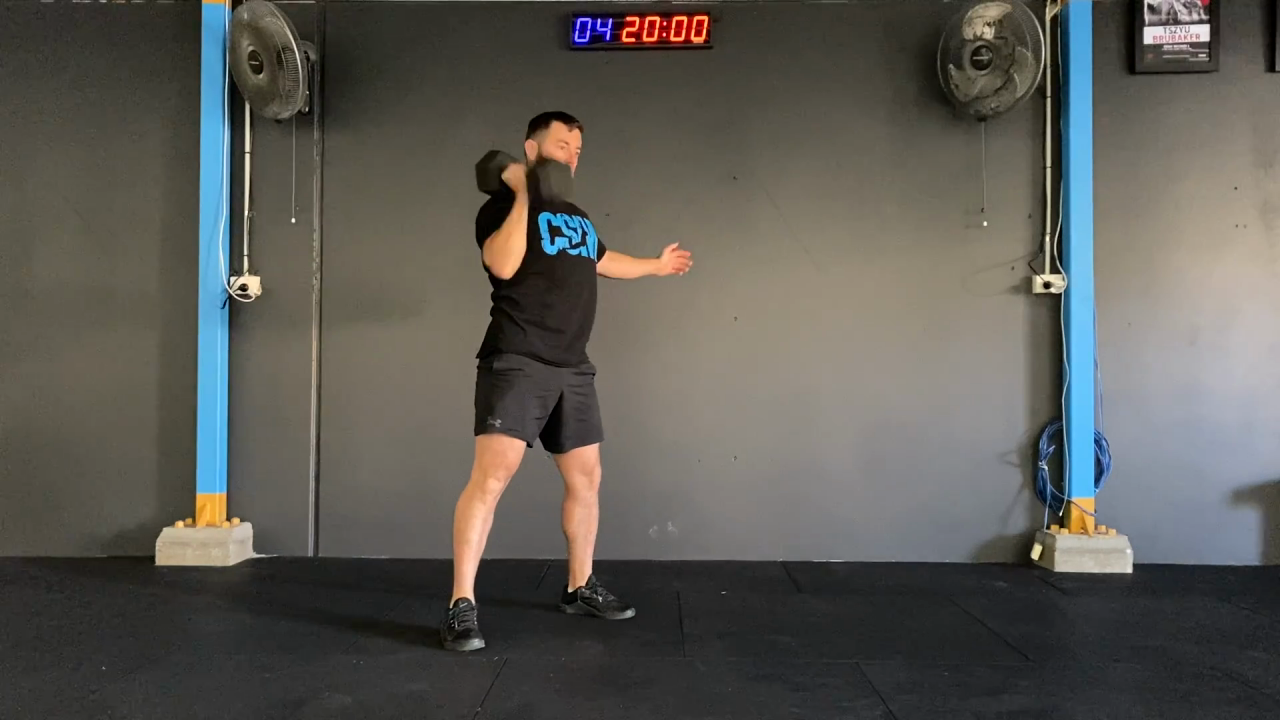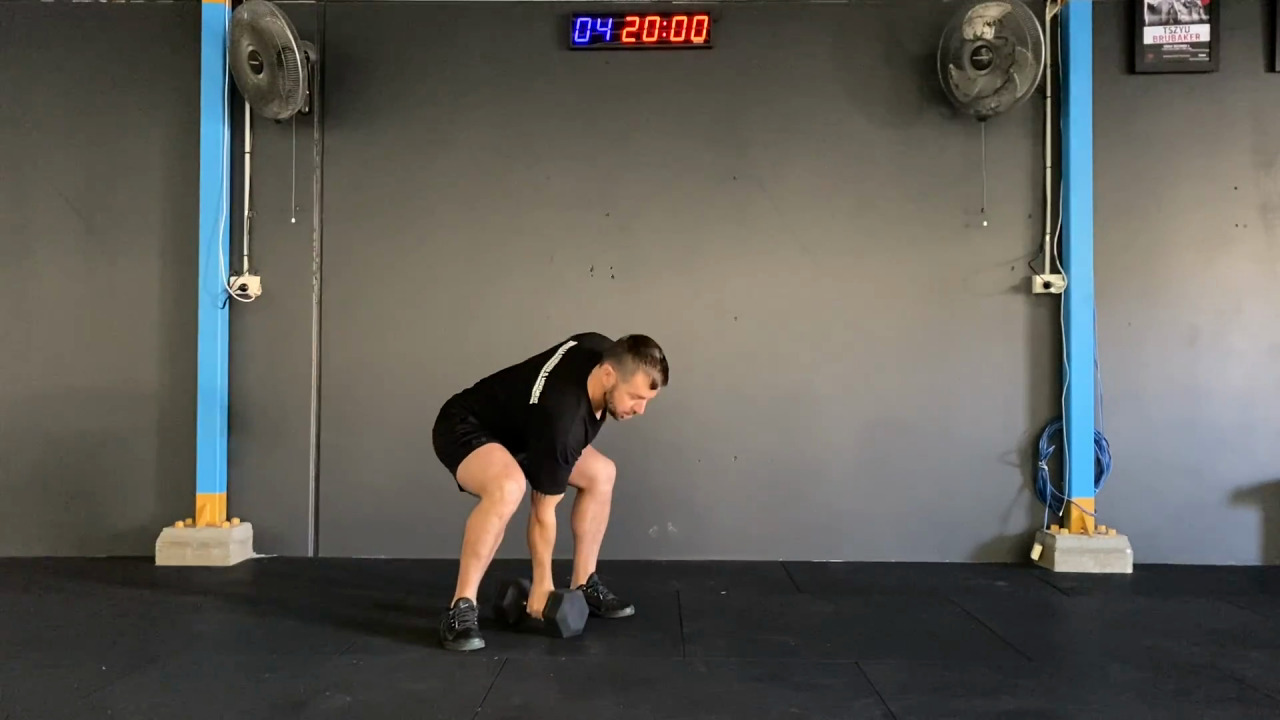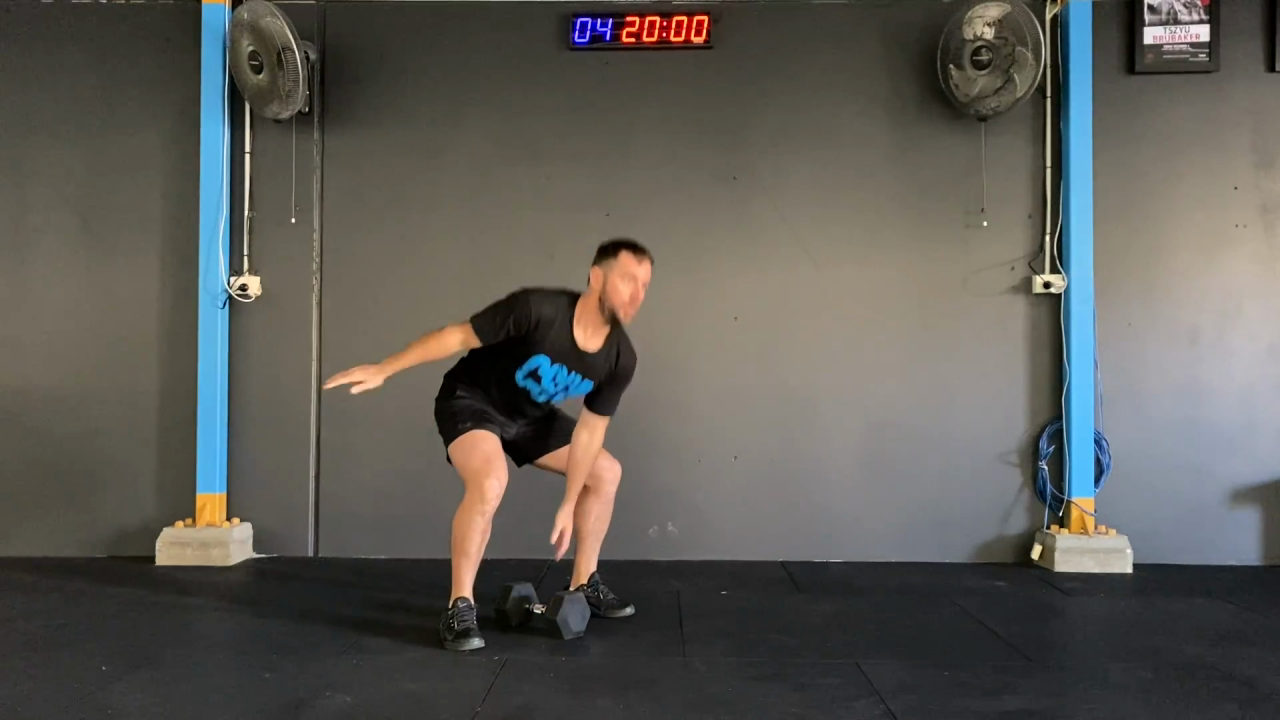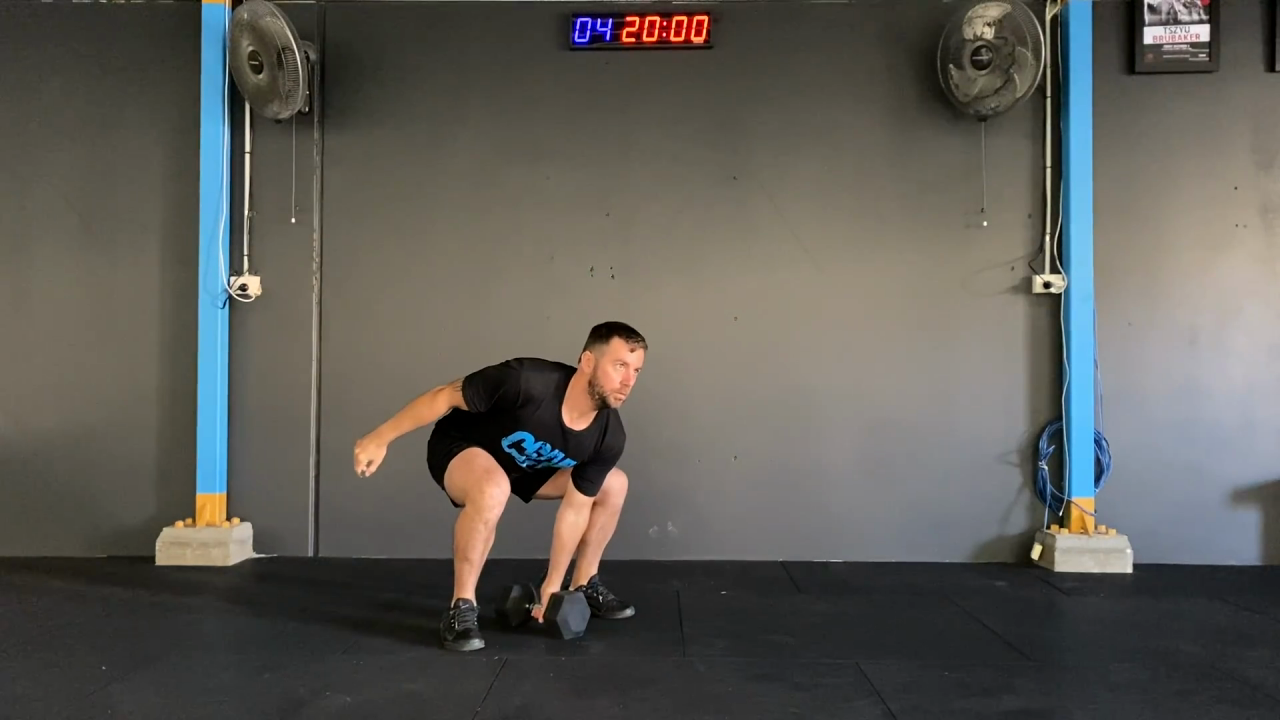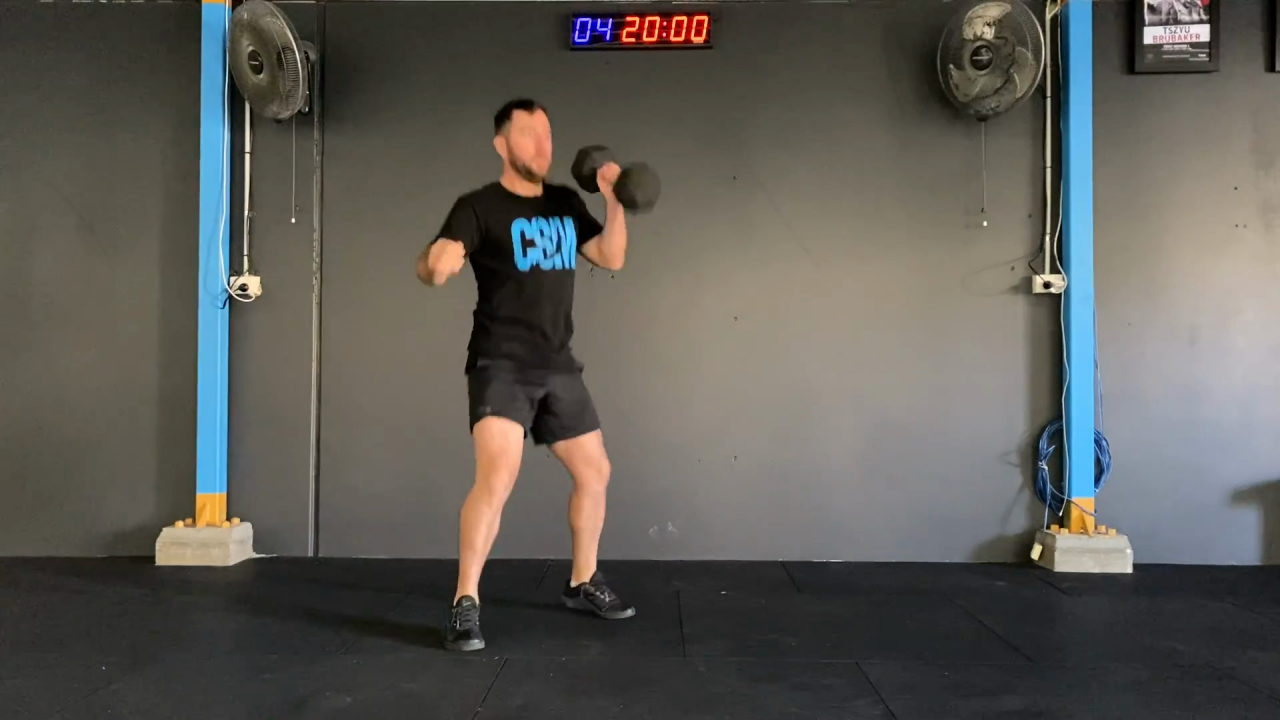
dt=1s
person 1, frame 1
left shoulder: (575, 214)
right shoulder: (504, 205)
left elbow: (599, 259)
right elbow: (502, 264)
left wrist: (656, 265)
right wrist: (521, 196)
left hip: (572, 367)
right hip: (516, 362)
left knee: (585, 480)
right knee: (492, 477)
left ankle: (581, 587)
right ankle: (461, 606)
person 1, frame 2
left shoulder: (601, 349)
right shoulder: (562, 420)
right elbow: (544, 512)
right wrist: (542, 586)
left hip: (513, 426)
right hip: (465, 428)
left knee: (601, 474)
right knee: (508, 487)
left ankle: (583, 585)
right ankle: (461, 609)
person 1, frame 3
left shoulder: (620, 360)
right shoulder: (539, 310)
left elbow: (590, 430)
right elbow: (458, 335)
left wrist: (569, 506)
right wrist: (382, 370)
left hip: (531, 415)
right hip: (471, 401)
left knee: (606, 473)
right knee: (490, 482)
left ankle: (584, 584)
right ankle: (460, 607)
person 1, frame 4
left shoulder: (608, 437)
right shoulder: (527, 382)
left elbow: (576, 506)
right elbow: (445, 397)
left wrist: (552, 586)
right wrist: (381, 438)
left hip: (524, 464)
right hip: (460, 446)
left knee: (614, 485)
right knee: (492, 490)
left ankle: (583, 586)
right ankle: (462, 608)
person 1, frame 5
left shoulder: (565, 203)
right shoulder: (480, 207)
left elbow: (612, 258)
right elbow: (433, 262)
left wrist: (613, 201)
right wrist: (438, 257)
left hip: (557, 368)
right hip: (499, 365)
left knee: (595, 471)
right knee: (498, 479)
left ankle: (584, 582)
right ankle: (464, 602)
